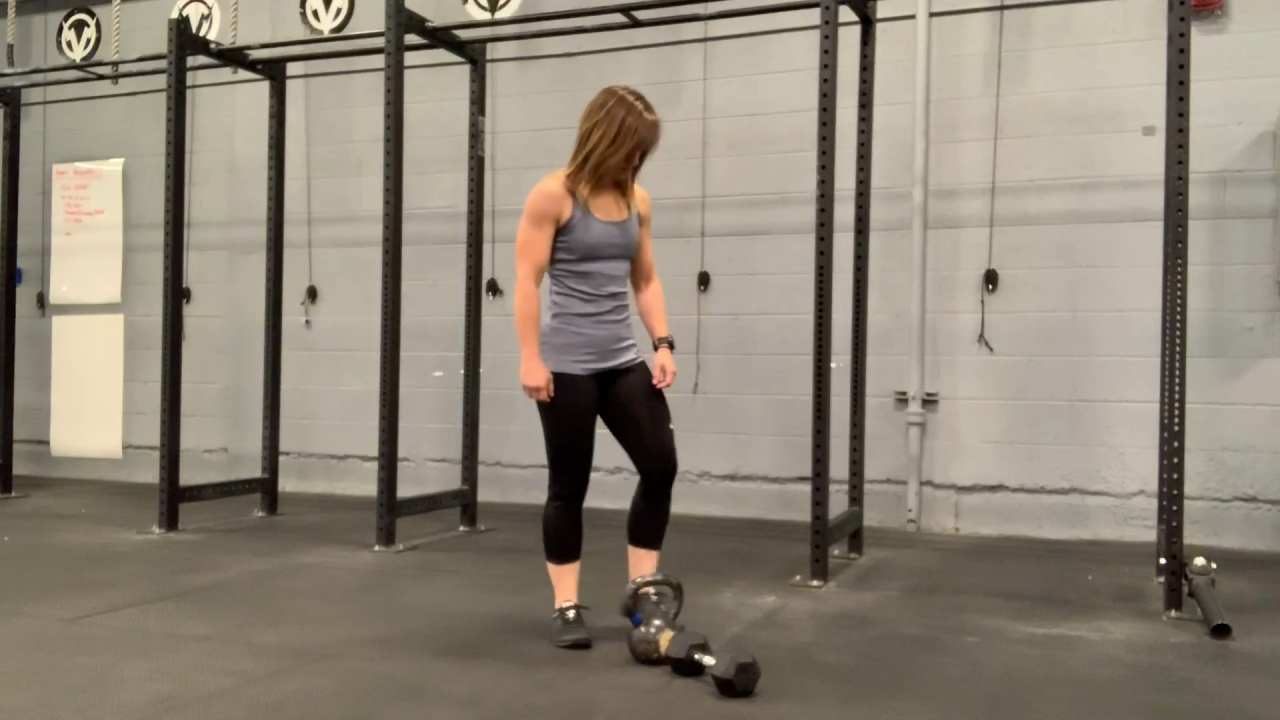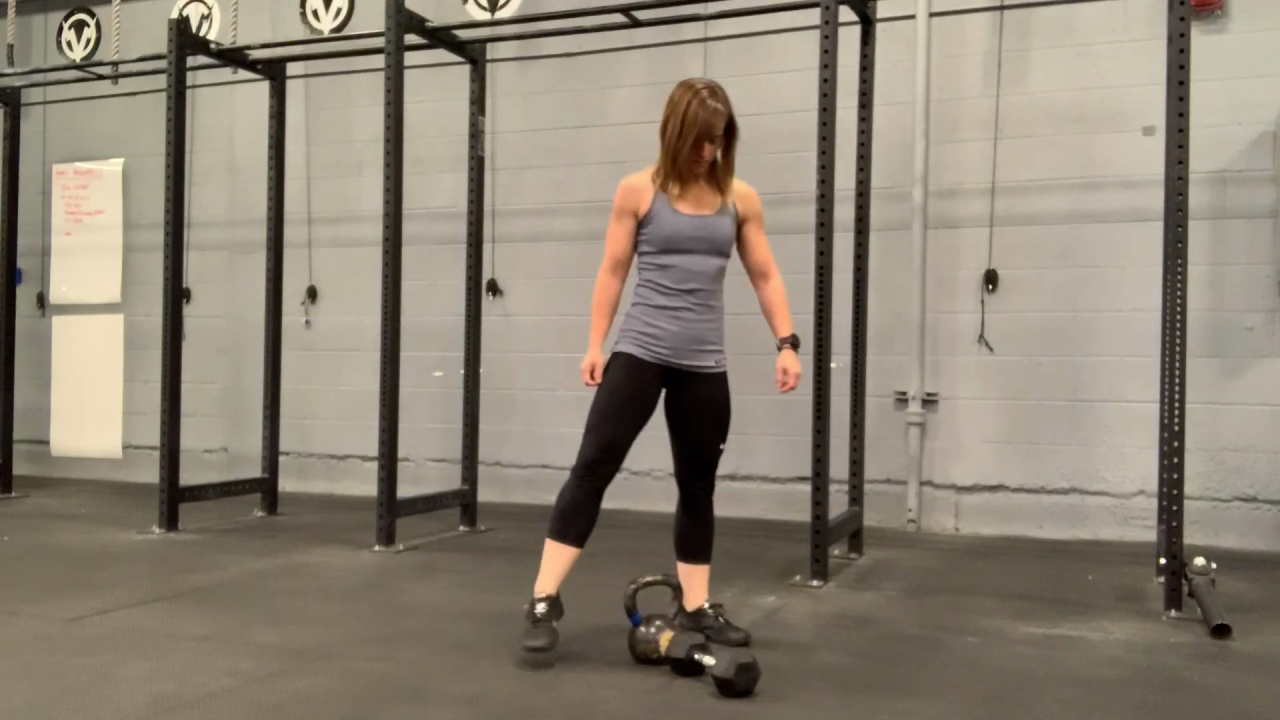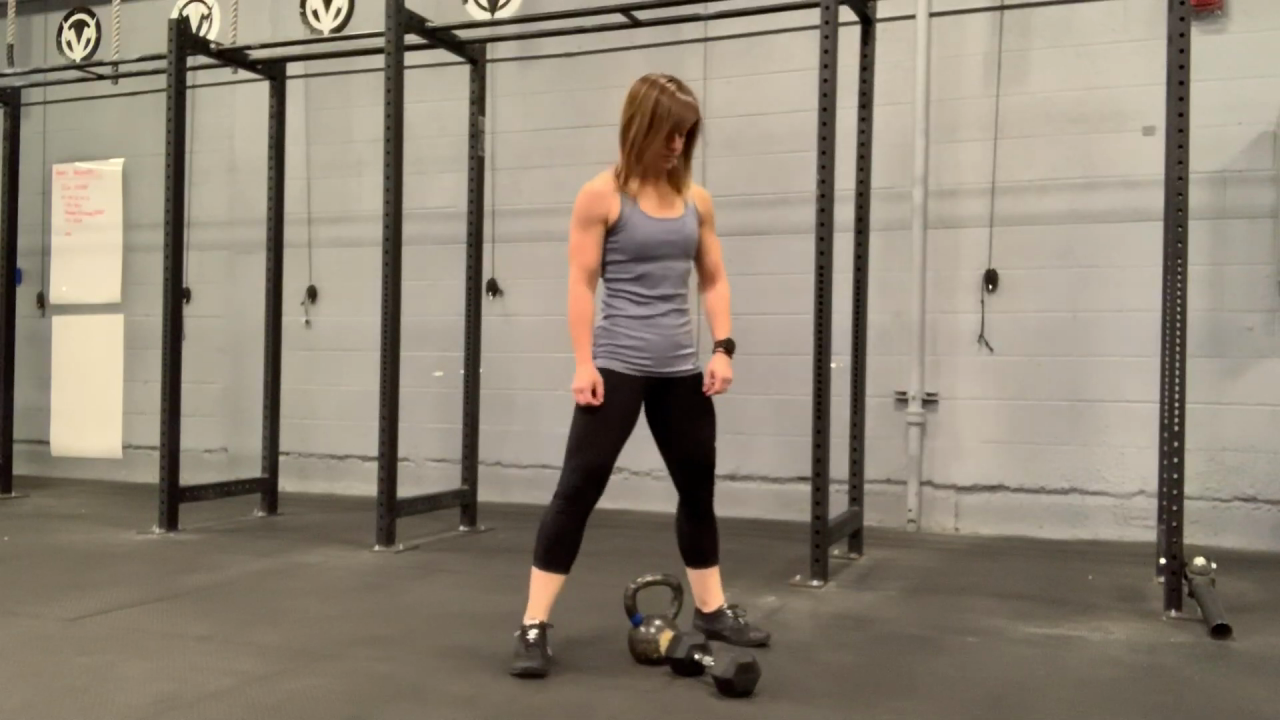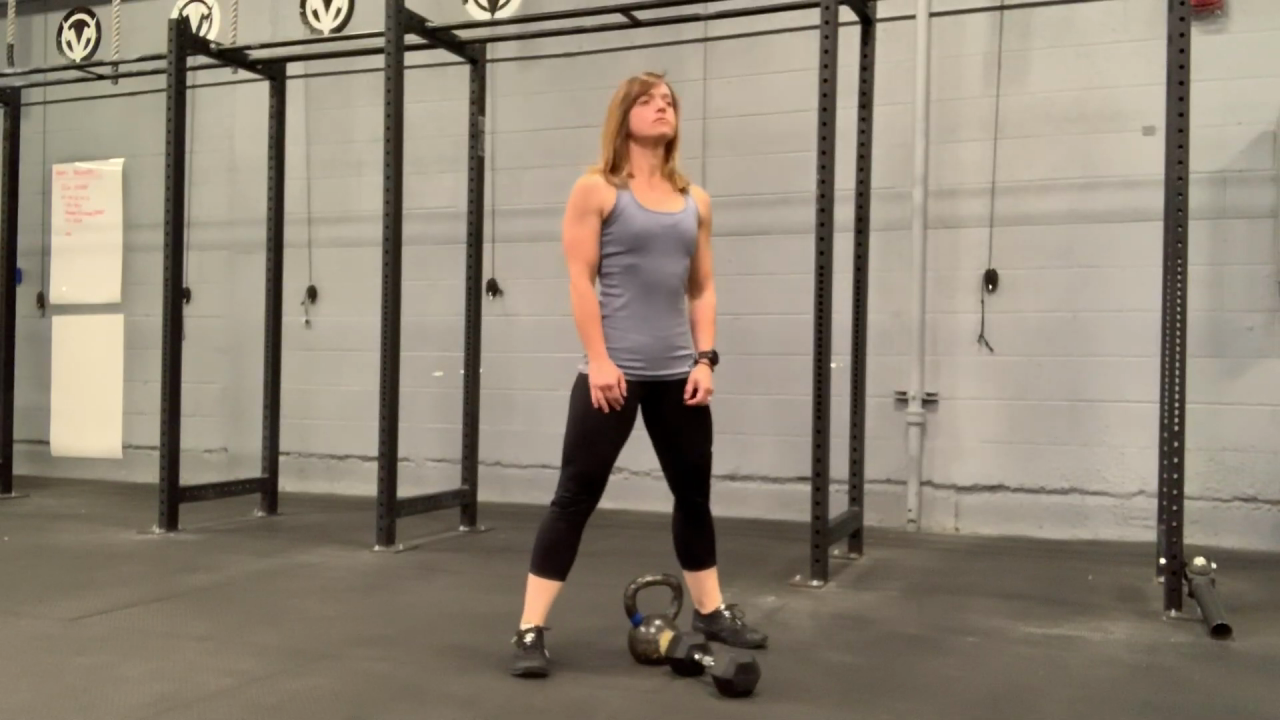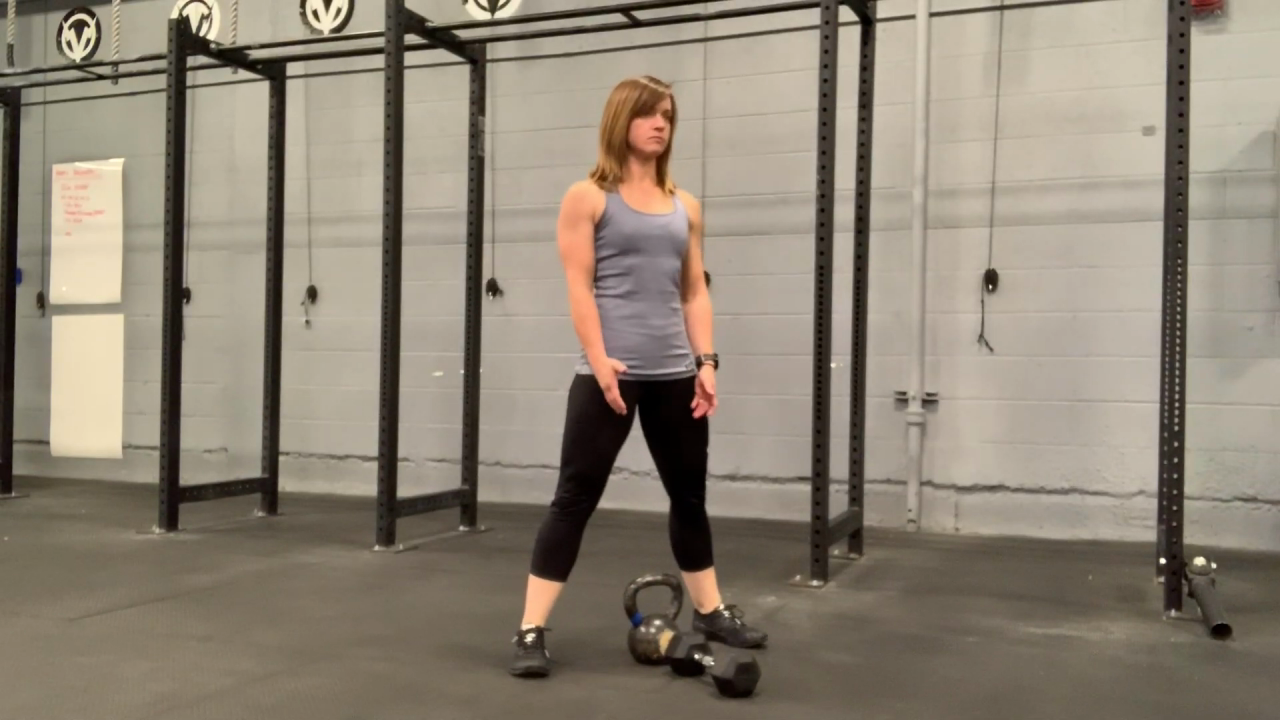
dt=1s
person 1, frame 1
left shoulder: (636, 200)
right shoulder: (552, 196)
right elbow: (527, 280)
left wrist: (663, 343)
right wrist: (531, 358)
left hip: (623, 361)
right hip: (568, 365)
left knee: (661, 465)
right knee: (569, 486)
right ankle: (566, 606)
person 1, frame 2
left shoulder: (741, 198)
right shoulder: (638, 191)
left elbow: (765, 276)
right elbow: (612, 271)
left wrist: (786, 343)
right wrist: (594, 345)
left hip: (705, 363)
right hip: (640, 350)
left knee: (698, 485)
right knee: (594, 464)
left ankle: (696, 606)
right ankle: (544, 599)
person 1, frame 3
left shoulder: (695, 198)
right shoulder: (601, 195)
left elbow: (714, 280)
right elbow: (581, 283)
left wrist: (722, 347)
right wrist: (583, 363)
left hip: (681, 368)
right hip: (618, 365)
left knee: (699, 488)
right knee: (579, 486)
left ankle: (712, 610)
right ankle: (534, 626)
person 1, frame 4
left shoulder: (695, 199)
right shoulder: (596, 189)
left elbow: (702, 287)
right elbow: (581, 279)
left wrist: (704, 359)
right wrist: (598, 360)
left hip: (677, 372)
right hip: (614, 370)
left knee: (694, 493)
right knee: (576, 495)
left ankle: (711, 611)
right ankle: (530, 630)
person 1, frame 5
left shoulder: (685, 205)
right shoulder: (588, 196)
left elbow: (695, 291)
right elbow: (579, 286)
left wrist: (706, 362)
right wrist: (598, 361)
left hip: (675, 374)
right hip: (609, 371)
left knee: (689, 495)
right knee: (574, 497)
left ankle: (710, 611)
right ankle: (530, 631)
